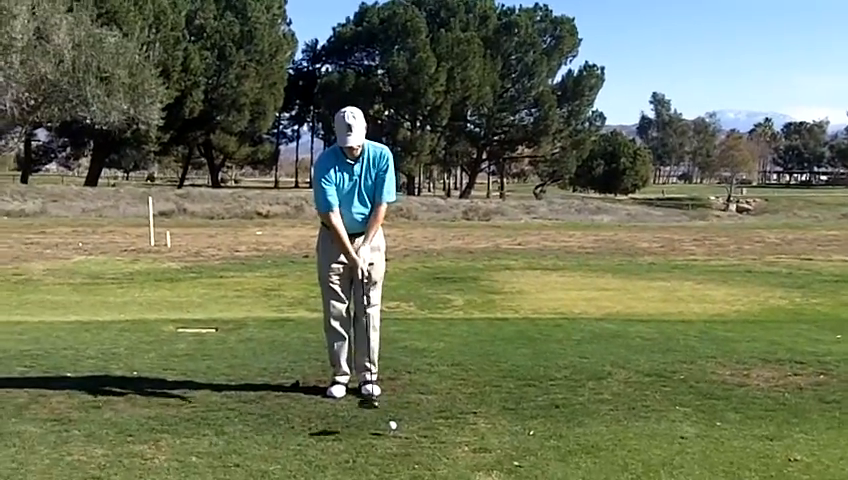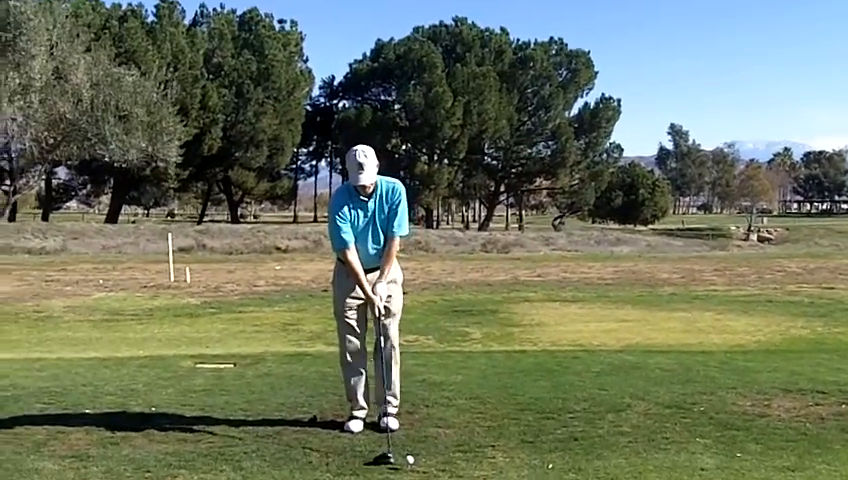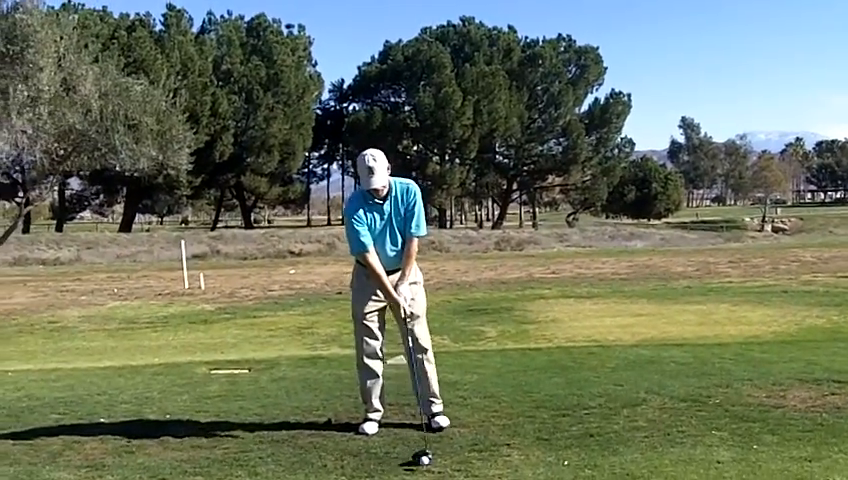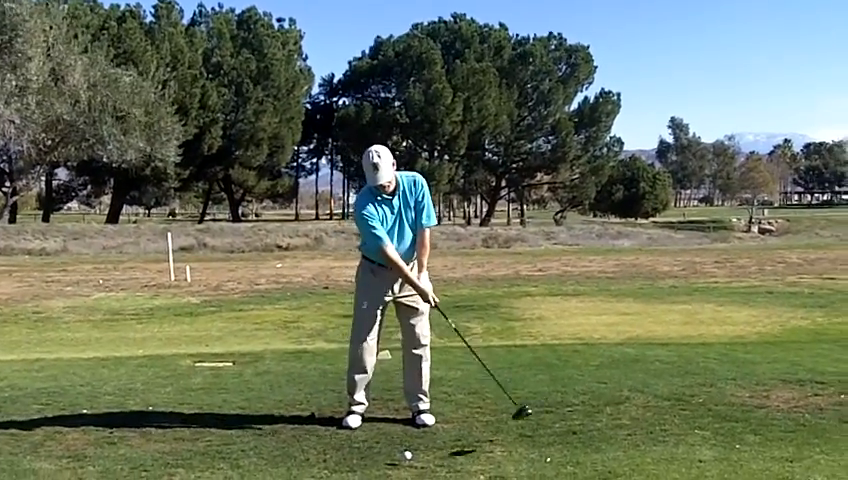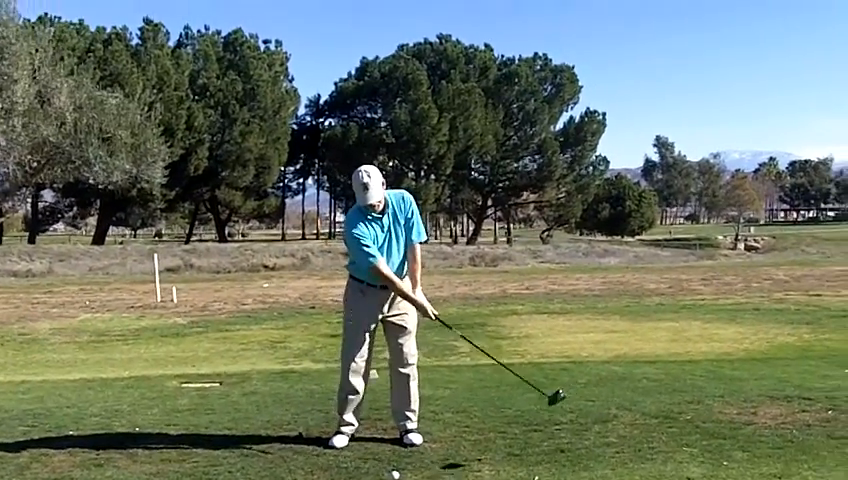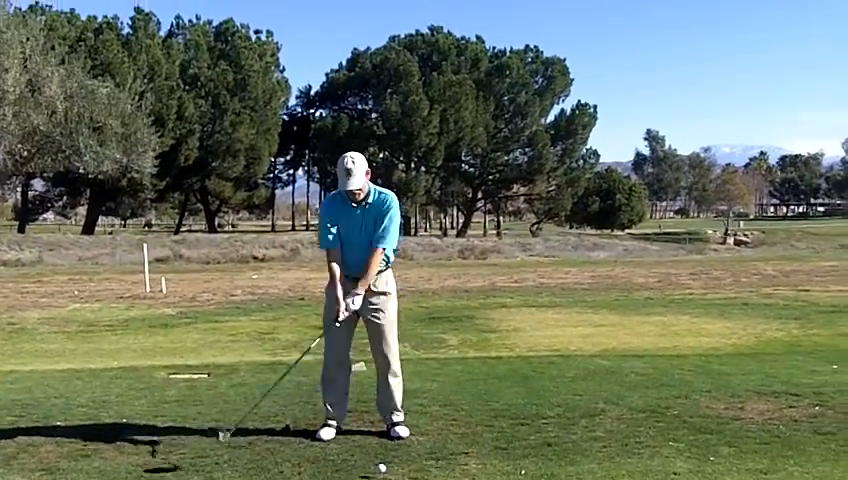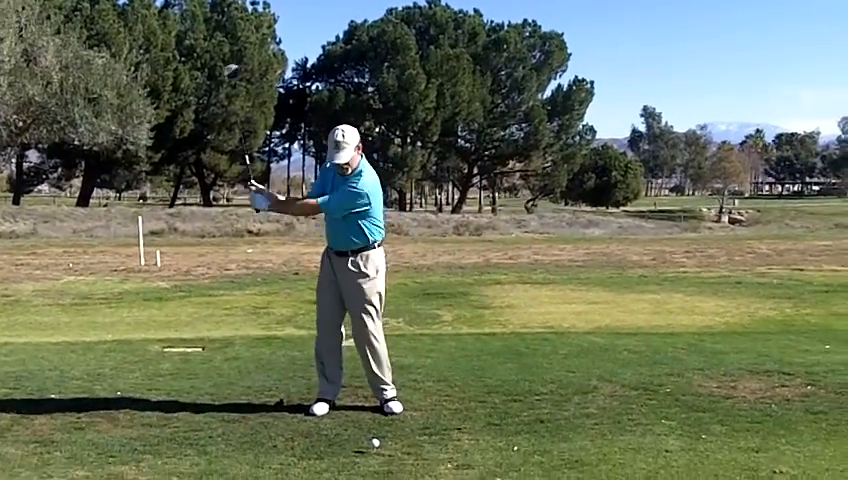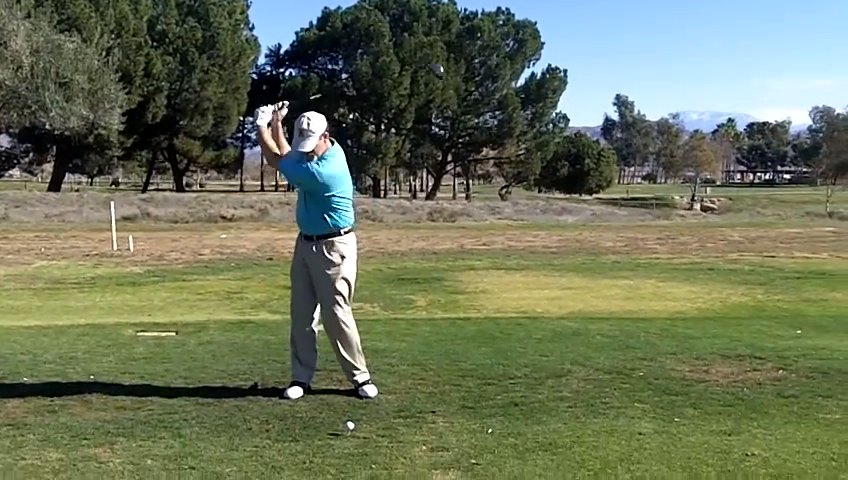
dt=0.3s
person 1, frame 1
left shoulder: (382, 155)
right shoulder: (325, 162)
left elbow: (381, 206)
right elbow: (331, 215)
left wrist: (365, 245)
right wrist: (351, 255)
left hip: (369, 239)
right hip: (334, 241)
left knee: (368, 308)
right knee: (335, 310)
left ankle: (368, 374)
right ankle: (340, 375)
person 1, frame 2
left shoulder: (394, 190)
right shoulder: (339, 200)
left elbow: (394, 240)
right elbow: (347, 251)
left wrist: (382, 283)
right wrist: (368, 294)
left hip: (386, 272)
right hip: (349, 275)
left knee: (389, 341)
right knee: (351, 345)
left ankle: (388, 408)
right ankle: (358, 409)
person 1, frame 3
left shoulder: (409, 191)
right shoulder: (354, 205)
left elbow: (413, 241)
right elbow: (367, 254)
left wrist: (403, 284)
right wrist: (392, 295)
left hip: (406, 273)
right hip: (369, 278)
left knee: (419, 343)
right knee: (369, 348)
left ankle: (433, 407)
right ankle: (373, 411)
person 1, frame 4
left shoulder: (416, 183)
right shoulder: (364, 204)
left elbow: (423, 232)
right elbow: (386, 251)
left wrist: (423, 274)
right wrist: (417, 285)
left hip: (412, 268)
right hip: (374, 272)
left knee: (418, 340)
right knee: (363, 340)
left ankle: (419, 405)
right ankle: (357, 404)
person 1, frame 5
left shoulder: (404, 201)
right shoulder: (354, 223)
left elbow: (413, 249)
right elbow: (379, 269)
left wrist: (417, 289)
right wrist: (414, 300)
left hip: (400, 292)
right hip: (363, 292)
left knee: (405, 360)
right knee: (354, 362)
left ankle: (407, 424)
right ankle: (346, 425)
person 1, frame 6
left shoulder: (387, 202)
right shoulder: (331, 204)
left elbow: (378, 253)
right elbow: (333, 254)
left wrist: (360, 292)
right wrist: (338, 296)
left hip: (379, 283)
right hip: (343, 284)
left knee: (386, 354)
right knee: (335, 354)
left ankle: (394, 417)
right ankle: (334, 417)
person 1, frame 7
left shoulder: (364, 183)
right shoulder: (331, 170)
left elbow: (316, 207)
right elbow: (311, 200)
left wrist: (272, 204)
right wrist: (274, 198)
left hip: (363, 261)
right hip: (332, 257)
left knee: (367, 329)
right knee: (327, 329)
left ankle: (386, 393)
right ankle: (327, 393)
person 1, frame 8
left shoulder: (320, 172)
right shoulder: (324, 150)
left elbow: (275, 160)
right elbow: (287, 155)
left wrist: (261, 126)
right wrist: (275, 123)
left hip: (333, 247)
right hip: (306, 243)
left knee: (336, 314)
right knee: (301, 314)
left ankle: (360, 377)
right ankle: (301, 377)
